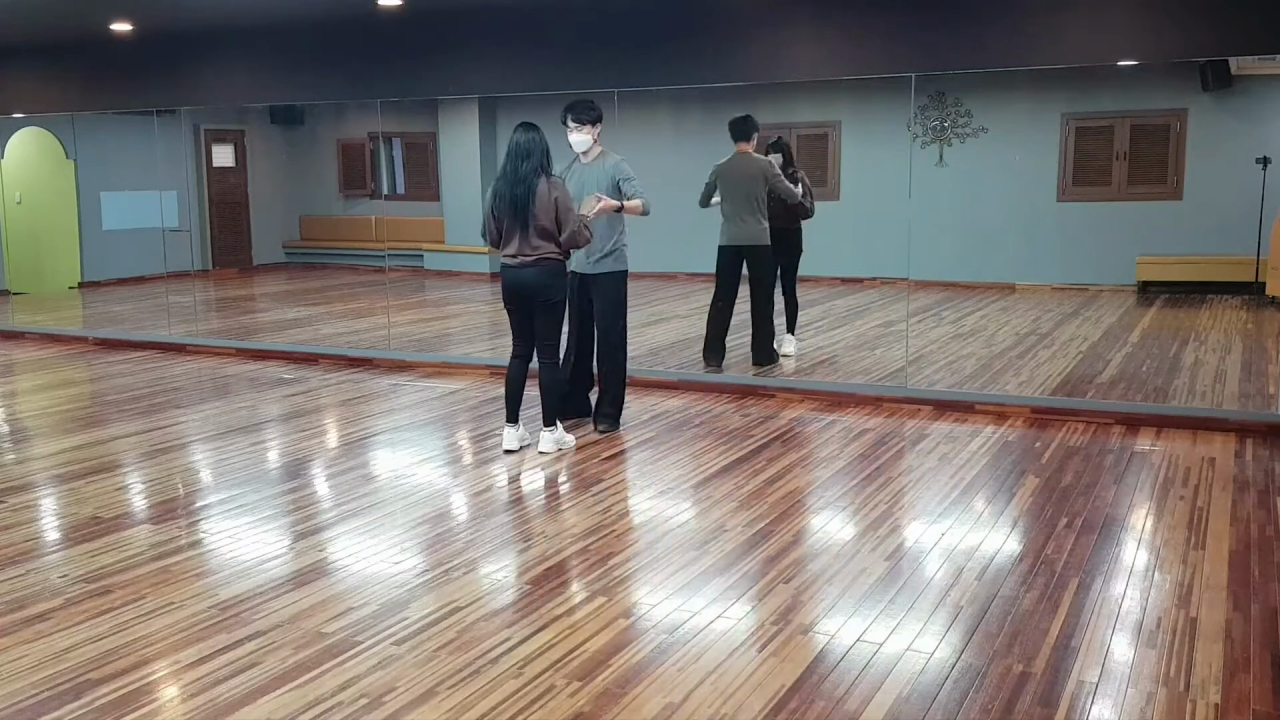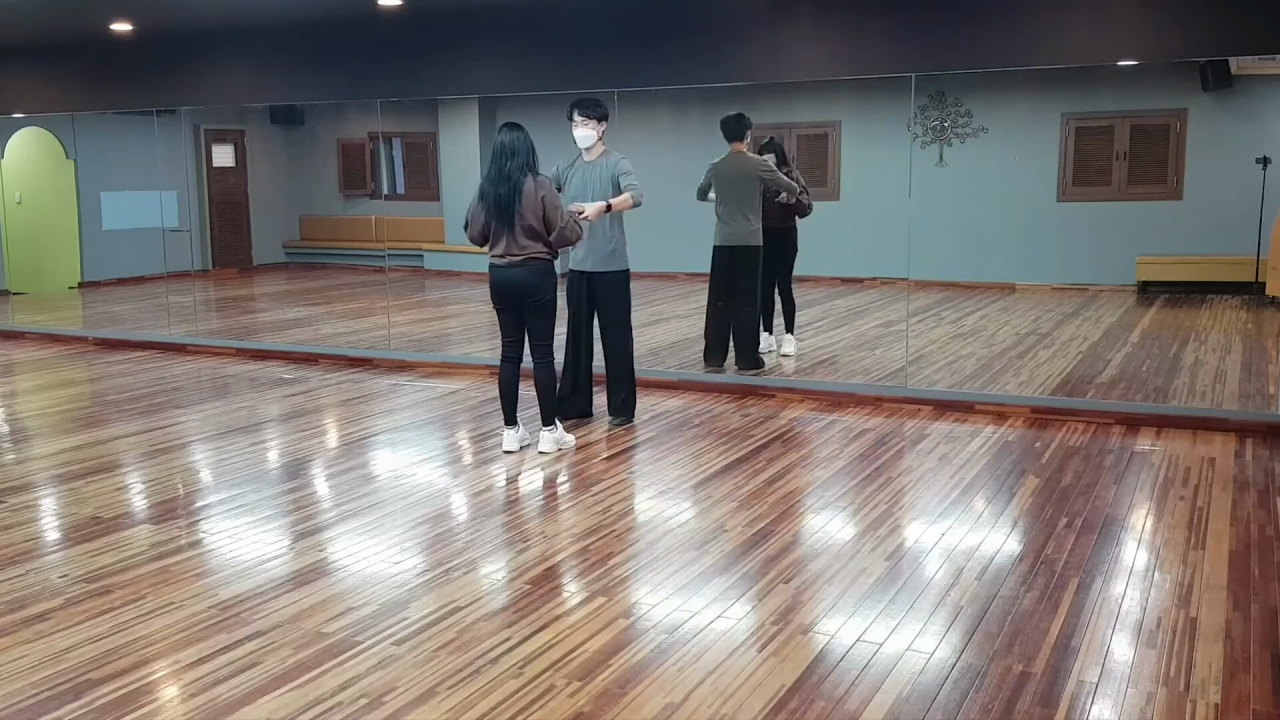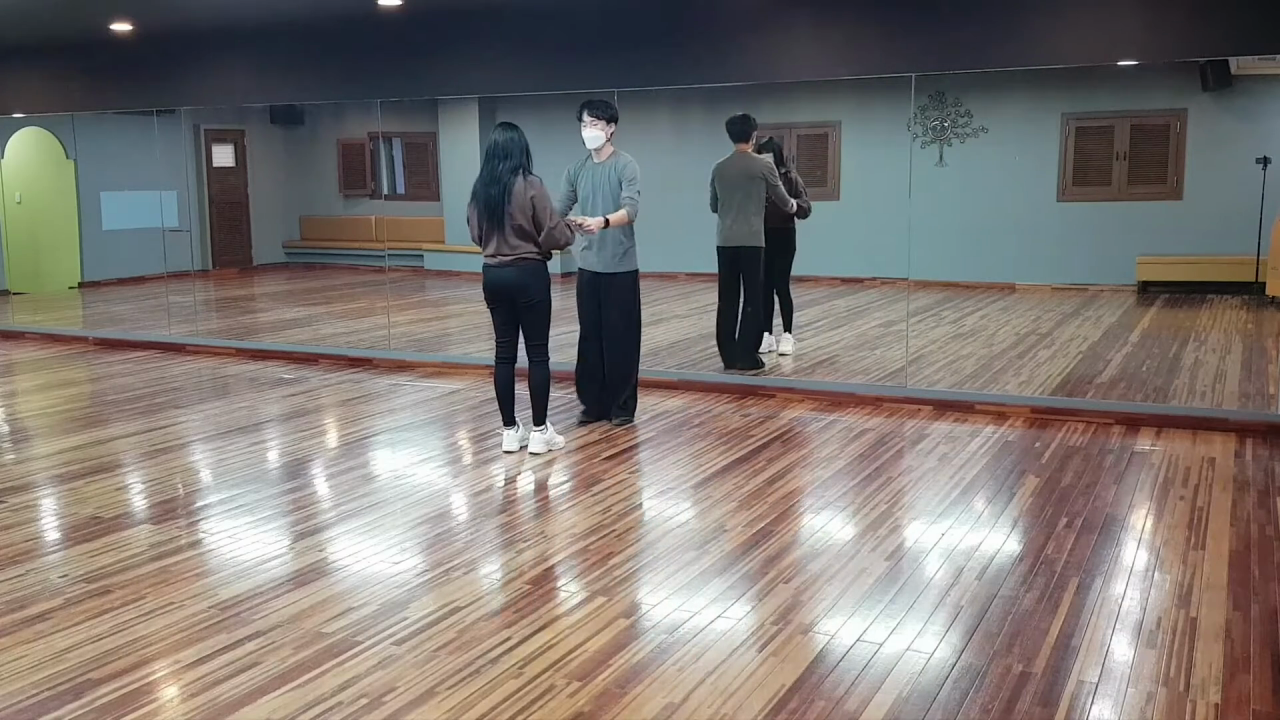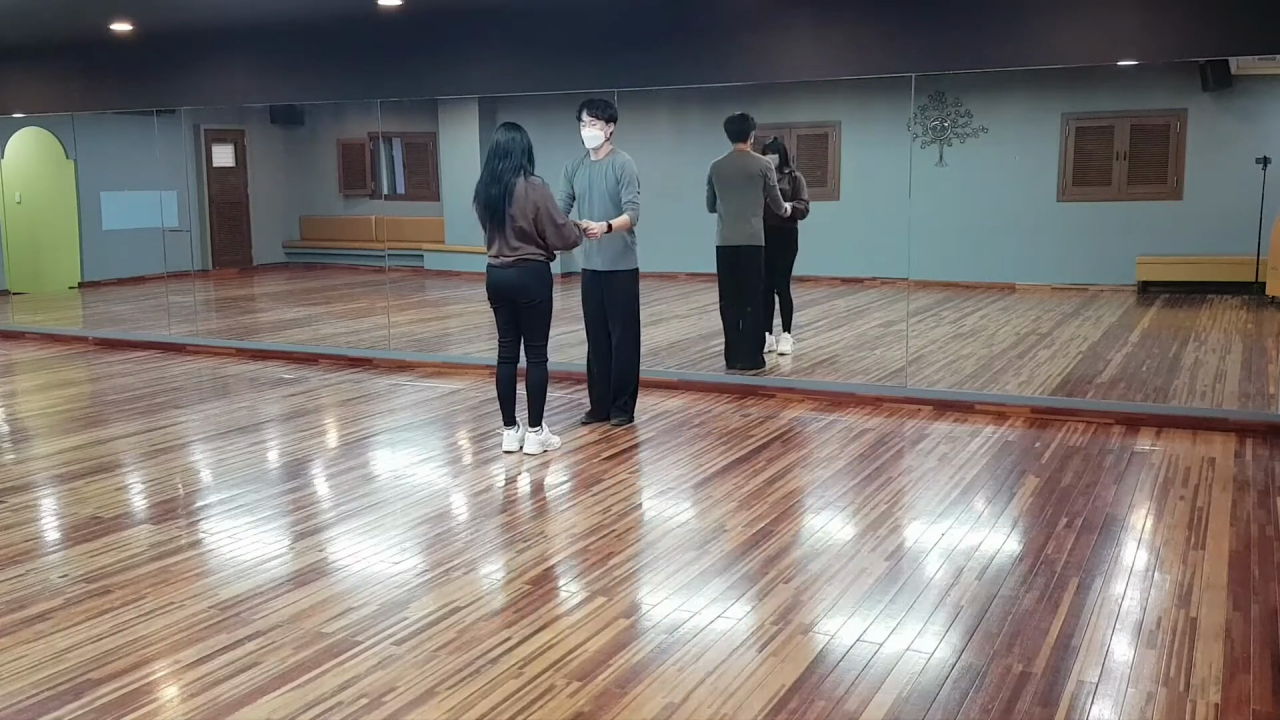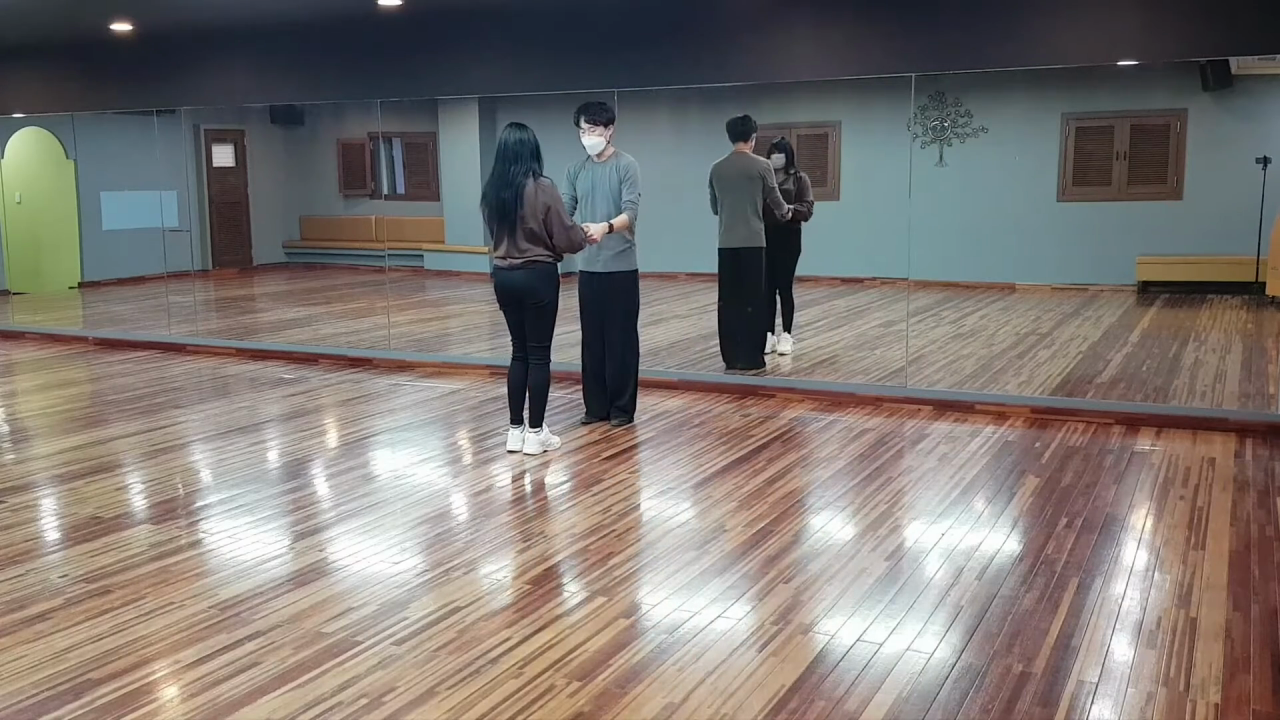
dt=0.3s
person 1, frame 1
left shoulder: (500, 189)
right shoulder: (553, 186)
left elbow: (492, 236)
right elbow: (573, 238)
right wrist: (584, 216)
left hip: (512, 274)
right hip: (546, 275)
left knee: (520, 350)
right knee: (548, 354)
left ankle: (511, 429)
right ankle: (550, 432)
person 1, frame 2
left shoulder: (487, 189)
right shoulder: (539, 186)
left elbow: (474, 234)
right elbow: (565, 234)
right wrist: (575, 218)
left hip: (500, 275)
right hip: (535, 274)
left knee: (510, 352)
right knee: (542, 353)
left ankle: (511, 431)
right ankle: (549, 432)
person 1, frame 3
left shoulder: (481, 188)
right shoulder: (531, 185)
left elbow: (477, 235)
right elbow: (553, 236)
right wrist: (569, 228)
left hip: (493, 274)
right hip: (528, 273)
left knee: (504, 352)
right knee: (537, 353)
left ankle: (510, 431)
right ankle: (540, 432)
person 1, frame 4
left shoulder: (484, 189)
right shoulder: (533, 187)
right elbow: (561, 234)
right wrist: (577, 230)
left hip: (497, 274)
right hip: (530, 275)
left knee: (507, 352)
right knee: (536, 355)
left ankle: (511, 431)
right ankle: (535, 433)
person 1, frame 5
left shoulder: (491, 190)
right shoulder: (542, 188)
right elbow: (567, 238)
right wrist: (584, 235)
left hip: (503, 275)
right hip: (537, 276)
left knee: (519, 352)
right knee: (538, 355)
left ankle: (515, 429)
right ankle: (535, 433)
person 2, frame 1
left shoulder: (615, 165)
right shoulder: (568, 170)
left elbow: (643, 205)
left wrist: (615, 204)
left hip: (610, 267)
right hip: (578, 267)
left knee: (610, 339)
right knee: (578, 337)
left ankle: (609, 412)
right ankle: (575, 403)
person 2, frame 2
left shoulder: (617, 163)
right shoulder: (565, 168)
left elbow: (635, 196)
left wrist: (602, 206)
left hip: (612, 266)
right hip: (578, 265)
left knee: (616, 335)
right knee: (577, 335)
left ankle: (622, 406)
right ankle: (575, 403)
person 2, frame 3
left shoulder: (625, 165)
right shoulder: (576, 170)
left elbow: (631, 209)
right elbow: (561, 209)
left wrist: (602, 222)
left hip: (621, 267)
right hip: (588, 266)
left knee: (622, 336)
right knee: (590, 336)
left ankle: (622, 406)
right ankle: (596, 402)
person 2, frame 4
left shoulder: (623, 164)
right shoulder: (574, 168)
left elbow: (632, 214)
right elbow: (561, 207)
left wrist: (605, 227)
left hip: (621, 265)
right hip: (591, 265)
left knee: (623, 335)
right knee: (596, 337)
left ankle: (622, 406)
right ankle: (600, 403)
person 2, frame 5
left shoulder: (626, 166)
right shoulder: (576, 170)
left elbow: (631, 213)
right elbow: (564, 210)
left wrist: (605, 228)
left hip: (621, 266)
right hip: (588, 266)
left knee: (621, 337)
right knee: (592, 337)
left ankle: (622, 407)
right ankle: (596, 404)
person 3, frame 1
left shoulder: (720, 169)
right shoulder: (764, 165)
left elbow: (703, 201)
right elbow: (792, 197)
right wrist: (797, 191)
left hip: (729, 242)
right hip: (758, 241)
left knee: (722, 299)
right knee: (762, 299)
left ankle: (713, 355)
right ankle: (763, 354)
person 3, frame 2
left shoulder: (715, 168)
right shoulder: (758, 165)
left elbow: (700, 194)
right elbow: (792, 189)
right wrist: (789, 196)
left hip: (723, 242)
right hip: (749, 241)
left knee: (719, 300)
right knee: (748, 301)
left ankle: (714, 357)
right ankle: (747, 359)
person 3, frame 3
left shoulder: (719, 168)
right shoulder: (763, 166)
right elbow: (782, 200)
right wrist: (792, 206)
left hip: (725, 242)
right hip: (751, 241)
left knee: (727, 300)
right knee: (751, 300)
left ankle: (729, 356)
right ankle: (747, 358)
person 3, frame 4
left shoulder: (716, 167)
right shoulder: (762, 165)
left elbow: (710, 206)
right elbow: (775, 201)
right wrist: (786, 209)
left hip: (725, 242)
right hip: (752, 241)
left knee: (728, 300)
right knee: (751, 299)
left ankle: (733, 356)
right ankle: (749, 357)
person 3, frame 5
left shoulder: (717, 168)
right shoulder: (761, 166)
right elbow: (776, 202)
right wrist: (785, 212)
left hip: (726, 243)
right hip: (752, 242)
left knee: (728, 300)
right knee: (752, 300)
left ankle: (731, 356)
right ankle: (750, 357)
person 4, frame 1
left shoulder: (797, 178)
left elbow: (808, 211)
left hip: (789, 237)
right hip: (766, 237)
left knee: (788, 288)
left ankle: (789, 337)
person 4, frame 2
left shoulder: (792, 177)
left elbow: (806, 209)
left wrist: (793, 199)
left hip: (784, 237)
right hip: (762, 237)
left knee: (784, 287)
right knee: (765, 288)
left ankle: (789, 336)
right ankle: (767, 335)
person 4, frame 3
left shoulder: (790, 177)
left elbow: (805, 208)
left wrist: (795, 206)
left hip: (783, 238)
right hip: (760, 238)
left knee: (781, 287)
right knee: (764, 288)
left ankle: (787, 335)
right ankle: (767, 335)
person 4, frame 4
left shoulder: (794, 178)
left elbow: (803, 207)
left wrist: (788, 207)
left hip: (785, 238)
right hip: (762, 237)
left knee: (782, 287)
right knee: (765, 288)
left ankle: (786, 335)
right ankle: (767, 335)
person 4, frame 5
left shoulder: (799, 178)
left elbow: (807, 209)
left wrist: (789, 210)
left hip: (788, 238)
right hip: (765, 237)
left knee: (785, 287)
right knee: (767, 288)
left ankle: (786, 335)
right ankle: (769, 335)
